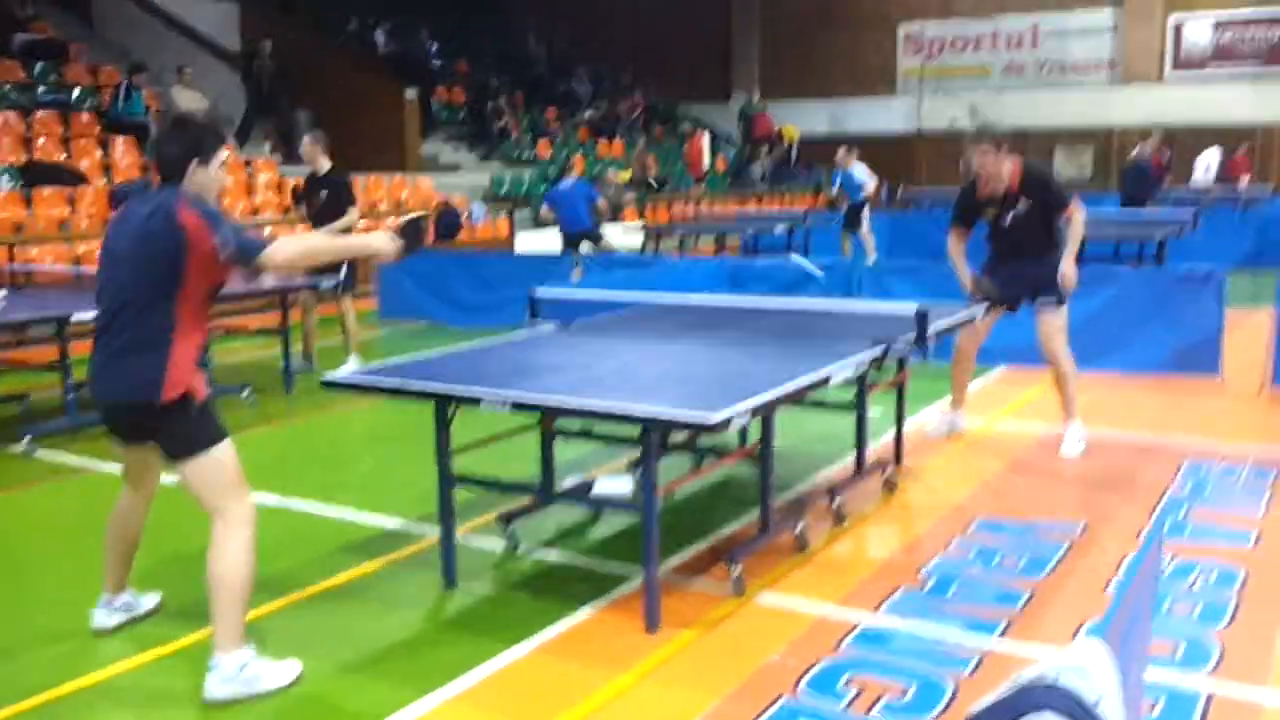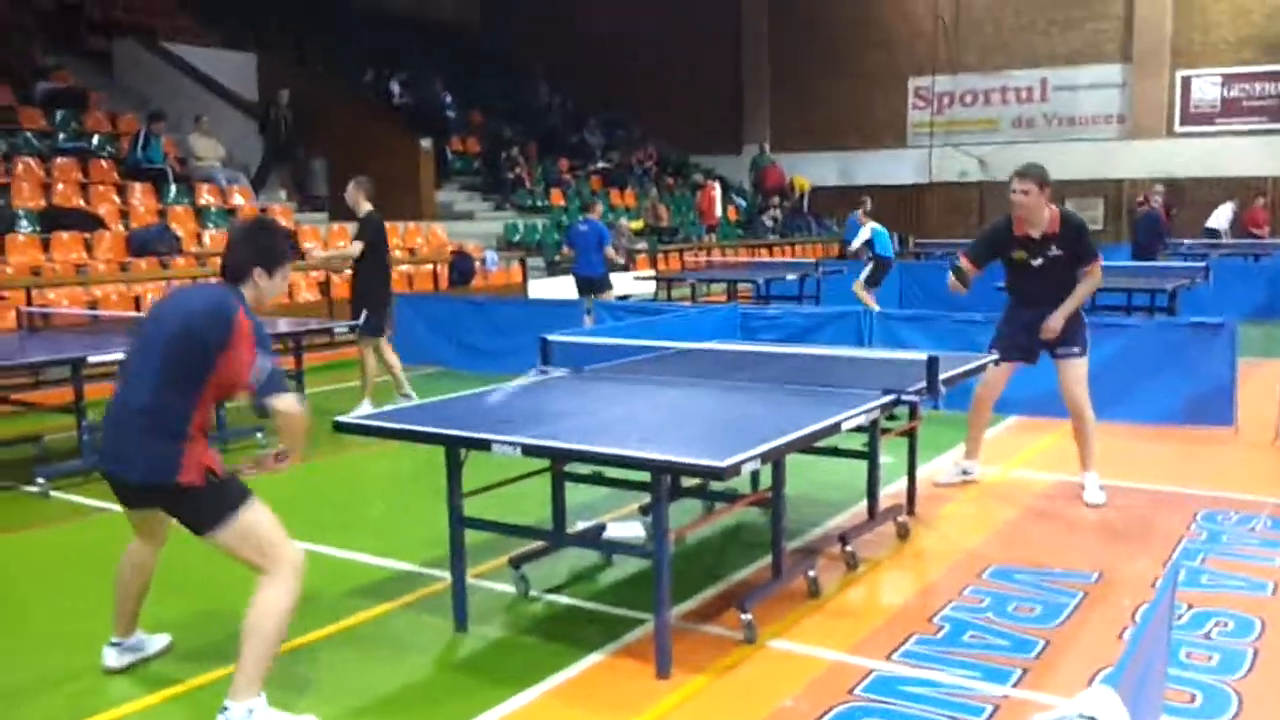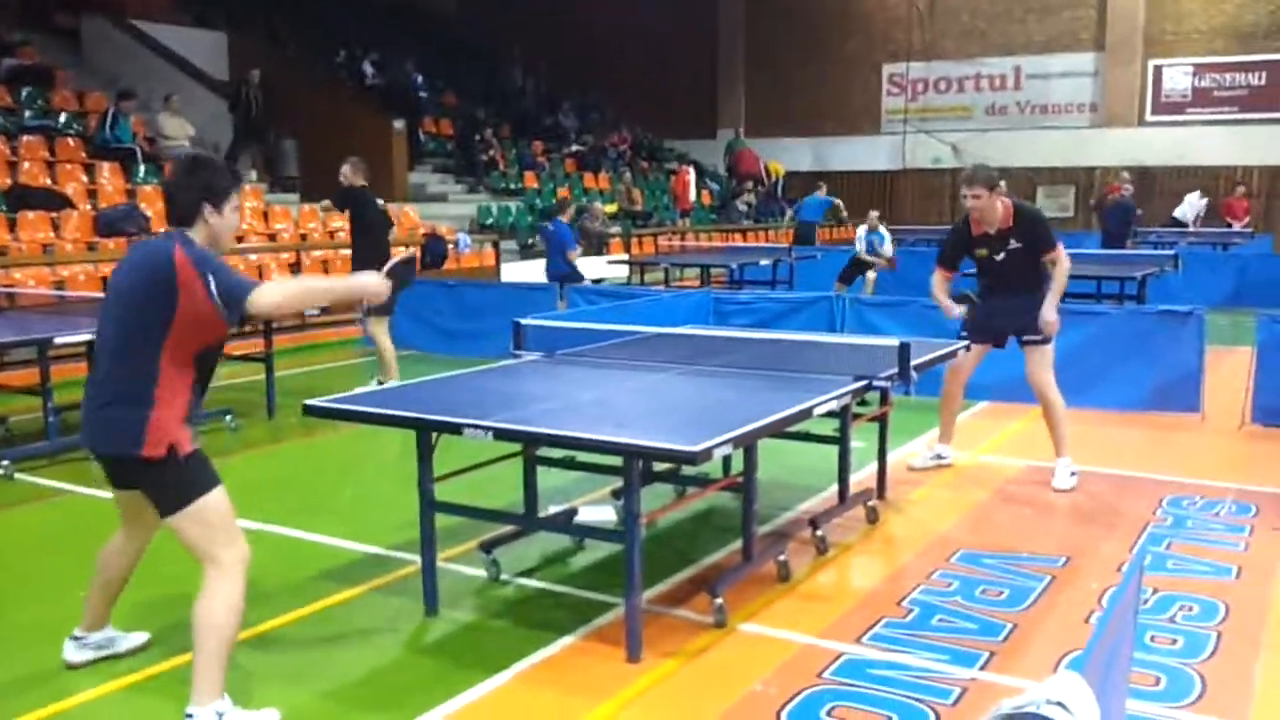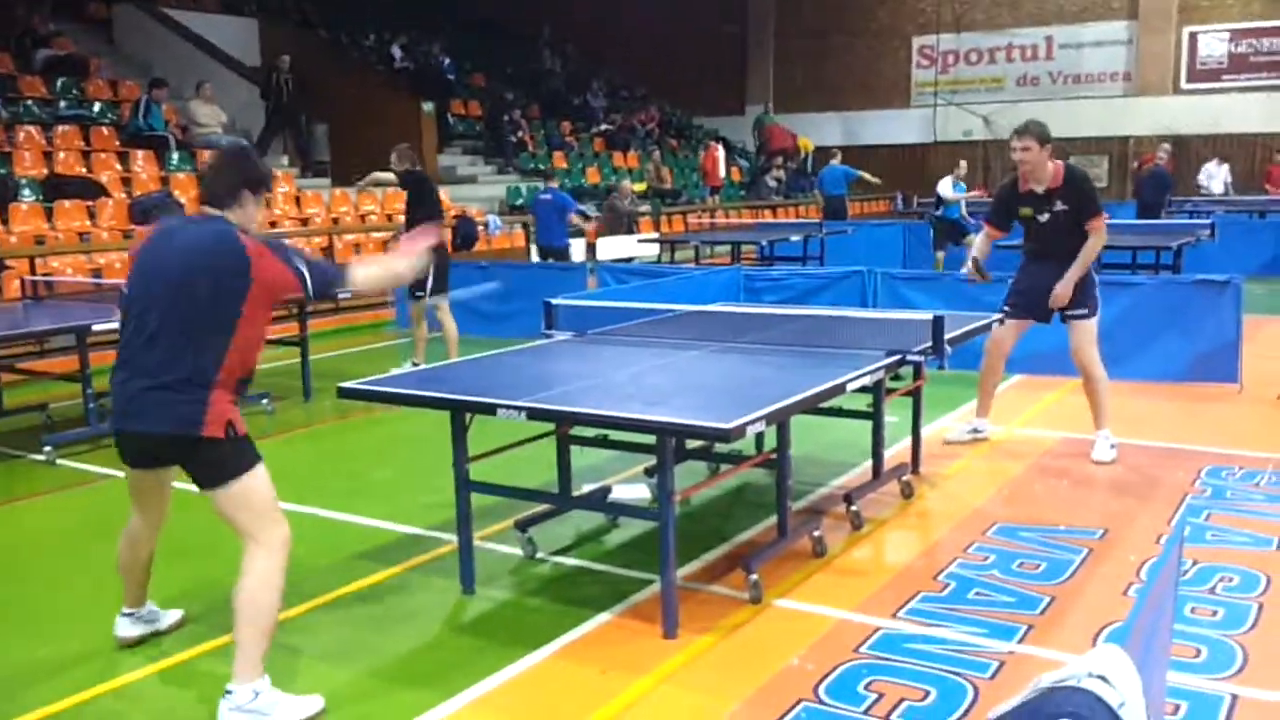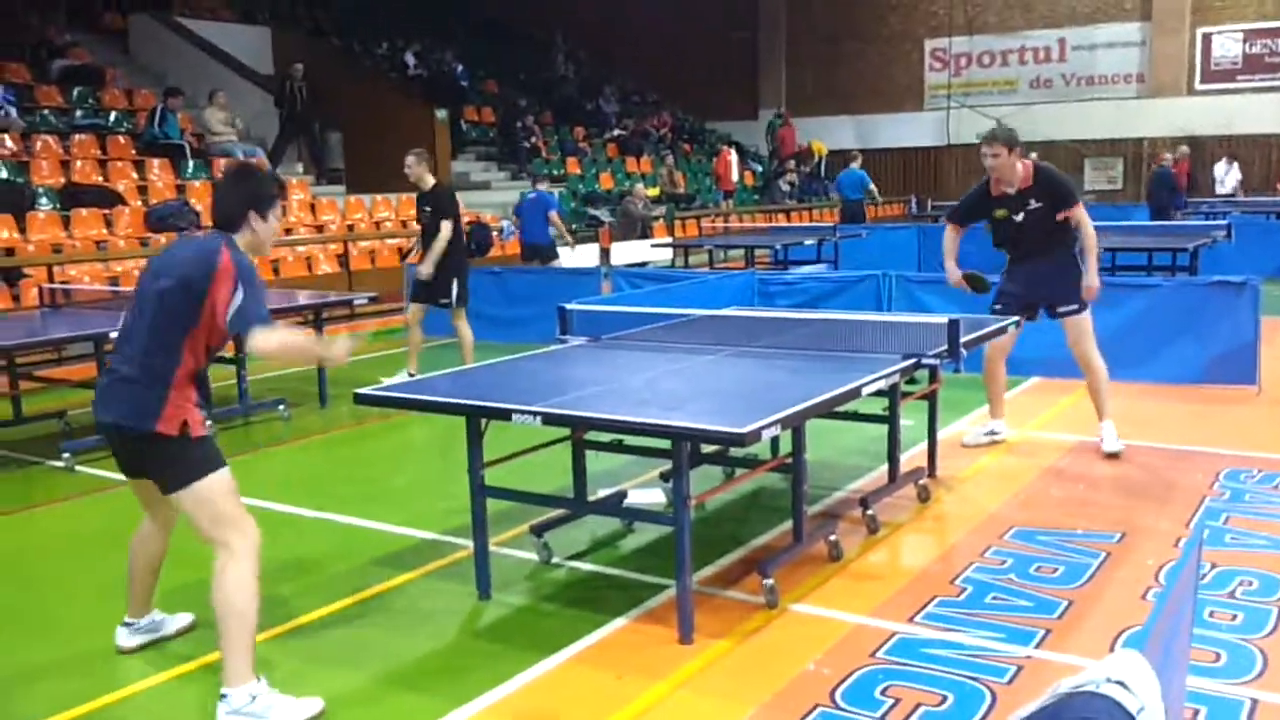
dt=0.5s
person 1, frame 1
left shoulder: (131, 212)
right shoulder: (189, 218)
right elbow: (275, 257)
right wrist: (368, 243)
left hip: (111, 378)
right hip: (163, 385)
left knee: (140, 484)
right knee: (233, 510)
left ankle: (113, 600)
right ankle: (230, 665)
person 1, frame 2
left shoulder: (182, 298)
right shoulder: (238, 321)
right elbow: (284, 406)
right wrist: (290, 446)
left hip: (118, 451)
right hip: (175, 463)
left knee: (150, 534)
right knee: (285, 565)
left ankle: (124, 642)
person 1, frame 3
left shoulder: (146, 255)
right shoulder: (186, 261)
left elbow: (127, 330)
right elbow: (262, 299)
right wrist: (356, 286)
left hip: (106, 421)
right hip: (151, 432)
left knee: (137, 527)
right knee: (228, 557)
left ankle: (89, 635)
person 1, frame 4
left shoulder: (157, 238)
right shoulder: (249, 252)
left elbow: (127, 314)
right elbow: (351, 280)
right wrist: (413, 256)
left hip: (132, 408)
right hip: (198, 418)
left knee: (147, 511)
right knee: (269, 540)
left ankle: (134, 615)
person 1, frame 5
left shoulder: (182, 251)
right shoulder: (228, 261)
left elbow: (148, 330)
right elbow: (265, 341)
right wrist: (324, 349)
left hip: (120, 405)
right hip: (161, 415)
left knee: (160, 512)
right knee: (239, 541)
left ankle: (138, 621)
person 2, frame 1
left shoulder: (1036, 179)
right shoulder: (971, 193)
left elbow: (1076, 216)
right elbow: (956, 235)
left wrist: (1068, 261)
right wrist: (963, 272)
left hip: (1044, 265)
right hip: (1001, 266)
left knee: (1054, 346)
right knee: (965, 339)
left ankle: (1073, 427)
right ankle: (954, 414)
person 2, frame 2
left shoulder: (1072, 226)
right shoulder: (1000, 231)
left elbow: (1093, 275)
right elbow: (964, 267)
left wrist: (1061, 313)
right wrist: (956, 279)
left hip: (1064, 316)
right hip: (1019, 315)
left knee: (1075, 397)
right knee: (984, 390)
left ankle: (1090, 477)
right ankle: (968, 465)
person 2, frame 3
left shoulder: (1029, 218)
right shoulder: (961, 232)
left elbow: (1060, 263)
right elbow: (941, 275)
left wrist: (1050, 306)
right wrist: (946, 303)
left hip: (1031, 302)
right hip: (988, 303)
left knee: (1041, 381)
right knee: (953, 373)
left ankle: (1064, 462)
right ankle: (942, 449)
person 2, frame 4
left shoulder: (1076, 181)
right shoulder: (1010, 191)
left elbow: (1097, 235)
right elbow: (988, 234)
left wrist: (1068, 280)
right wrist: (975, 261)
left hip: (1073, 275)
right hip: (1032, 272)
left knee: (1084, 354)
right knee: (994, 347)
left ankle: (1103, 435)
right ankle: (980, 422)
person 2, frame 5
left shoulder: (1048, 178)
right shoulder: (983, 194)
left elbow: (1083, 222)
right elbow: (952, 227)
left wrist: (1091, 270)
right wrist: (952, 267)
left hip: (1061, 268)
right hip: (1019, 272)
left knee: (1084, 349)
right knee: (994, 351)
left ankle: (1107, 426)
right ankle: (996, 425)
person 3, frame 1
left shoulder: (339, 179)
right shoulder: (310, 180)
left elbow: (353, 217)
right elbow: (305, 213)
left wrist: (323, 231)
right wrist: (302, 210)
left knee: (344, 304)
right knee: (307, 301)
left ankle: (352, 358)
right ankle: (307, 357)
person 3, frame 2
left shoulder: (369, 220)
right shoulder: (370, 220)
left elbow: (354, 251)
left wrist: (324, 256)
right wrist: (337, 261)
left hip: (371, 294)
right hip: (374, 293)
left knee: (365, 347)
right knee: (380, 345)
left ankle: (367, 402)
right ankle: (406, 393)
person 3, frame 3
left shoulder: (353, 193)
right shoulder: (377, 201)
left elbow: (325, 206)
right elbow: (390, 231)
left hip: (371, 271)
right hip: (382, 270)
left knee: (375, 329)
right knee: (381, 328)
left ankle: (394, 381)
right ankle: (382, 381)
person 3, frame 4
left shoulder: (419, 178)
right shoulder: (419, 182)
left elbow: (381, 177)
left wrist: (362, 183)
right wrist: (404, 233)
left hip: (431, 258)
left knee: (442, 312)
right knee: (416, 312)
right ankle: (417, 362)
person 3, frame 5
left shoulder: (444, 194)
right shoulder: (421, 196)
left elbow: (446, 232)
left wrist: (429, 263)
right wrist: (418, 244)
left hip: (450, 266)
right hip: (427, 266)
left knee: (458, 319)
right knee: (412, 318)
right ankle: (410, 372)
